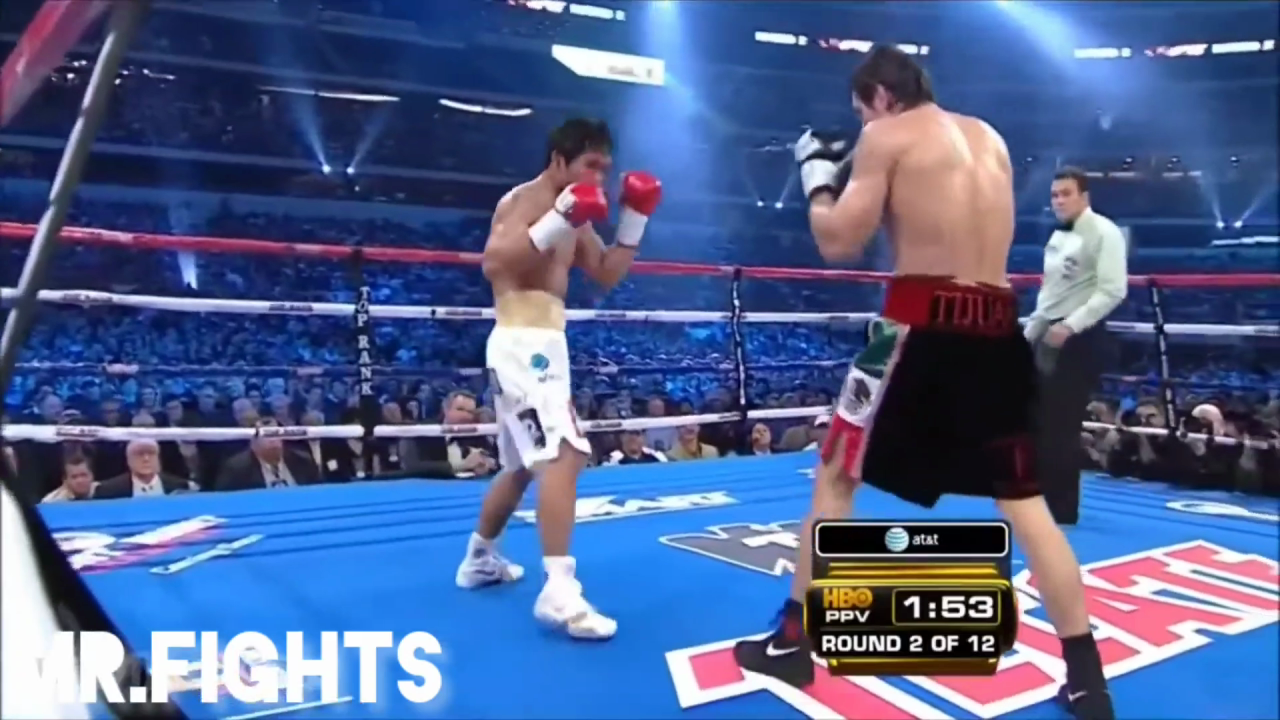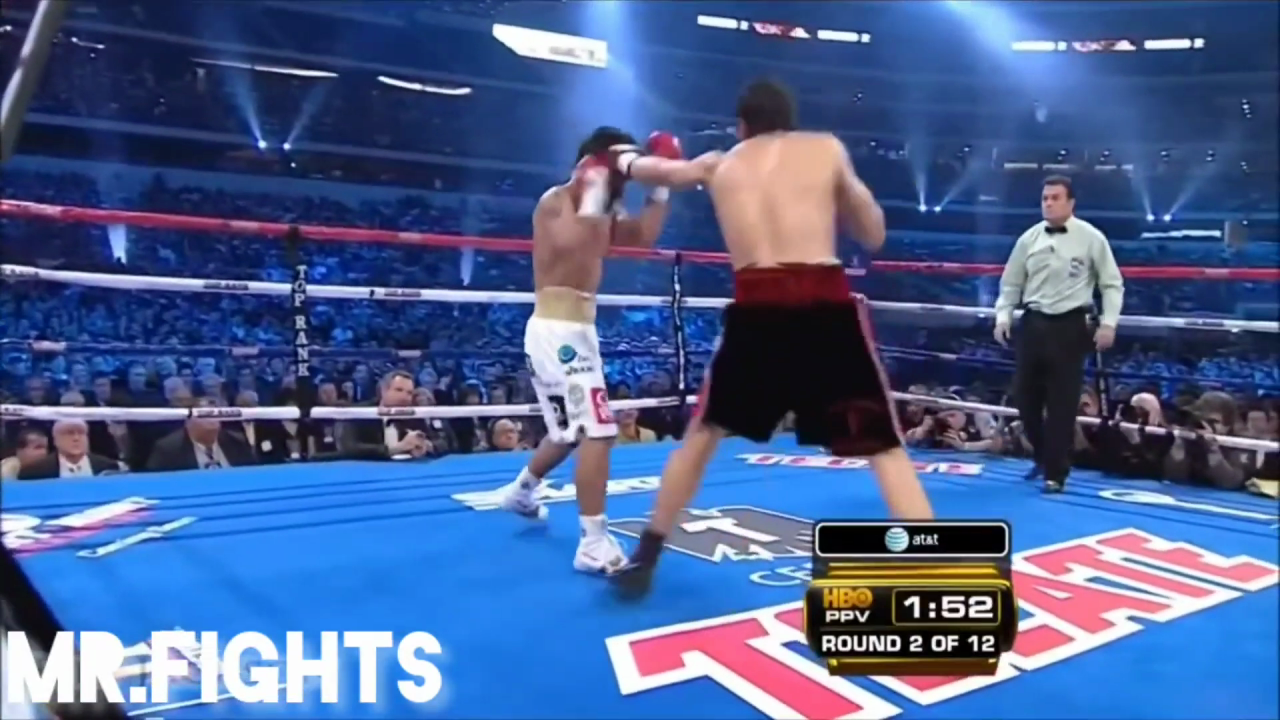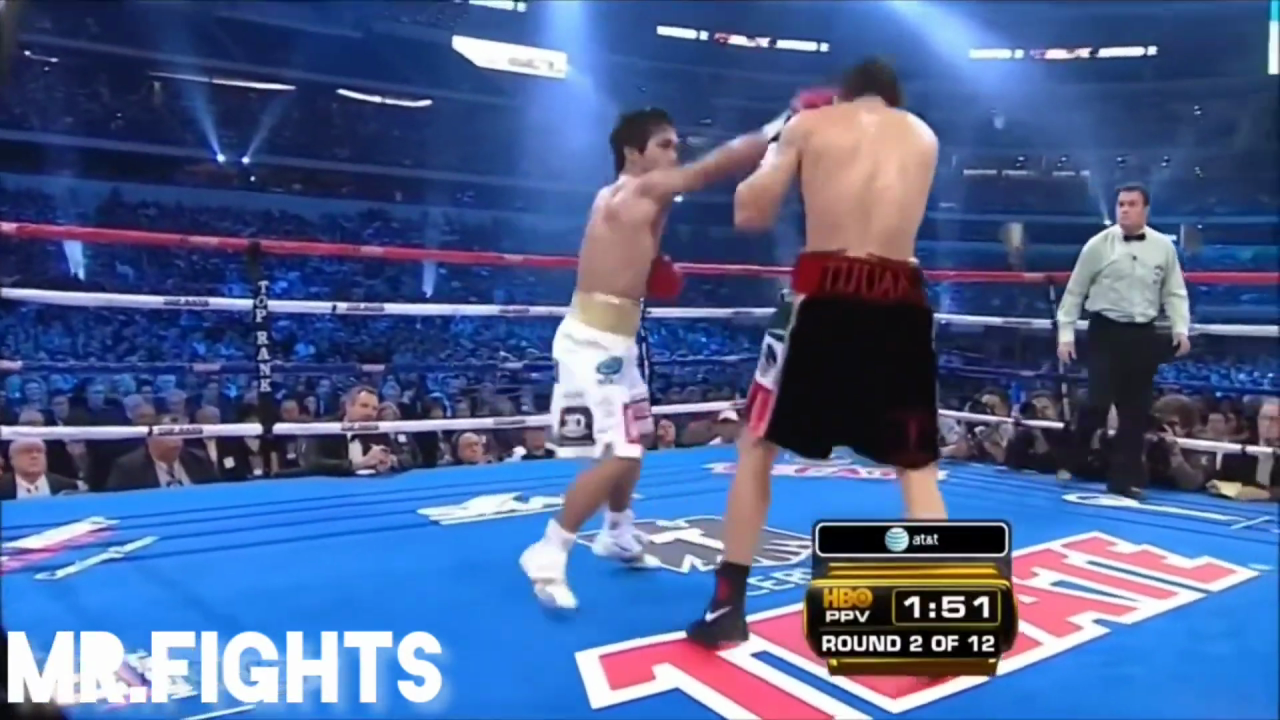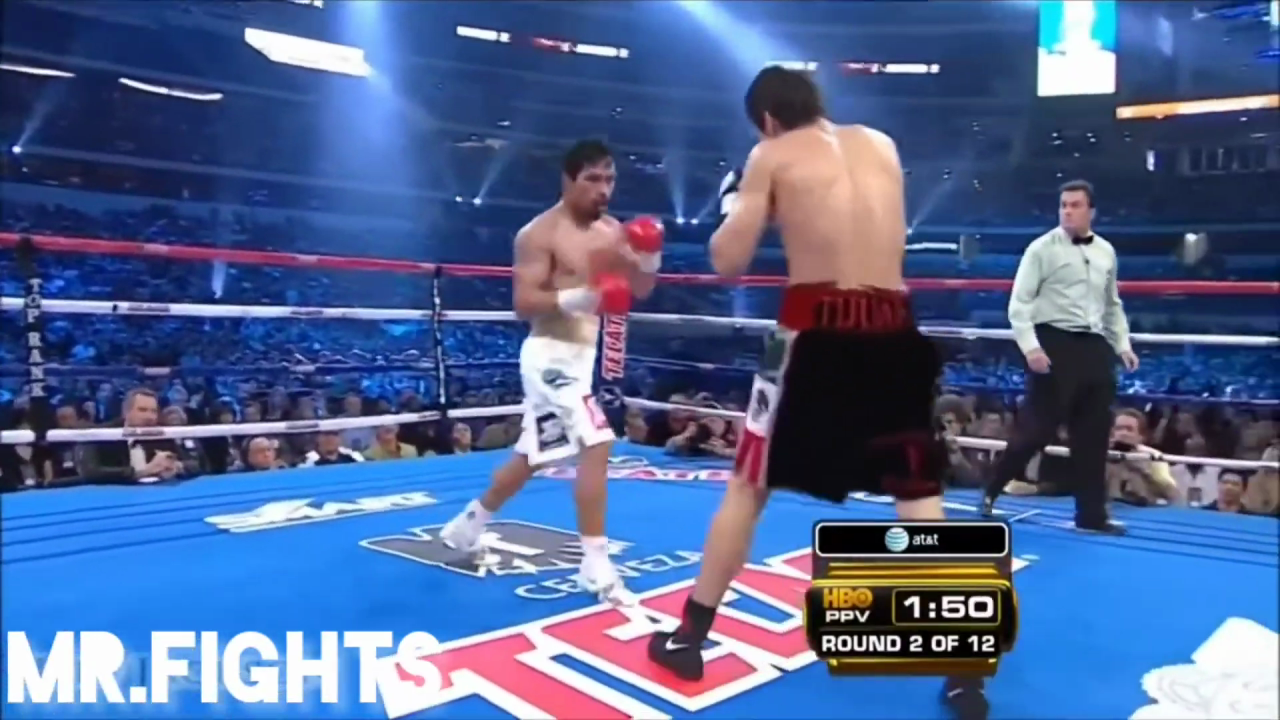
dt=1s
person 1, frame 1
left shoulder: (889, 135)
right shoulder: (987, 136)
left elbow: (839, 243)
left wrist: (818, 173)
left hip: (922, 322)
right hip: (996, 326)
left knee: (835, 476)
right knee: (1024, 503)
left ankle: (791, 643)
person 1, frame 2
left shoulder: (719, 165)
right shoulder: (827, 150)
left elbow: (652, 170)
right elbow: (874, 236)
left wrist: (627, 160)
left hip: (755, 307)
right hip: (827, 303)
left knee: (703, 433)
right knee: (887, 453)
left ankle: (643, 561)
person 1, frame 3
left shoulder: (814, 124)
right shoulder: (924, 136)
left elbow: (749, 216)
left wrist: (769, 156)
left hip: (825, 295)
right hip: (900, 301)
left knee: (757, 445)
right knee: (918, 469)
left ankle: (728, 602)
person 1, frame 4
left shoulder: (772, 157)
right shoulder: (881, 146)
left elbow: (728, 263)
left wrist: (733, 203)
left hip: (818, 329)
right hip: (893, 330)
left knee: (748, 487)
right knee: (921, 498)
left ankle: (690, 637)
person 2, frame 1
left shoulder: (572, 214)
right shoulder: (524, 200)
left elbow: (608, 274)
right elbow: (495, 263)
left wrist: (635, 217)
right wrist: (558, 221)
left hip: (540, 343)
right hip: (523, 342)
left knee: (522, 465)
right knee: (564, 453)
left ankle: (479, 560)
right ankle: (560, 590)
person 2, frame 2
left shoulder: (600, 208)
right shoulder: (556, 201)
left elbow: (645, 236)
right elbow: (572, 248)
left wrist: (661, 180)
right wrist: (597, 191)
left hip: (574, 330)
right hip: (558, 331)
left knee: (572, 430)
right knee: (596, 431)
left ankle: (522, 490)
right ankle: (595, 545)
person 2, frame 3
left shoulder: (627, 200)
right shoulder: (639, 191)
right elbow: (716, 165)
left wrist: (652, 274)
right wrist: (776, 131)
left hip: (614, 344)
right hip: (593, 344)
left knee: (635, 442)
right knee: (615, 458)
left ankle: (619, 534)
right ankle: (549, 553)
person 2, frame 4
left shoulder: (610, 231)
right shoulder: (540, 232)
left elbow: (642, 288)
right elbow: (526, 302)
left wrist: (649, 254)
right wrist: (579, 299)
left hip: (579, 356)
right hip: (553, 356)
left knee: (534, 457)
right knee: (596, 449)
left ankle: (468, 523)
right ankle: (597, 568)
person 3, frame 1
left shoulder: (1103, 233)
right shoulder: (1057, 237)
left elbow: (1112, 290)
left wrist: (1071, 325)
right wrist: (1029, 333)
left hip: (1078, 338)
right hip: (1052, 336)
left knee: (1061, 421)
right knee: (1035, 416)
left ankle: (1061, 507)
right ankle: (1047, 492)
person 3, frame 2
left shoulder: (1091, 238)
right shoulder: (1029, 238)
left elbow: (1112, 284)
right elbow: (1011, 283)
left wrist: (1108, 323)
right wrist: (1003, 316)
left hip: (1069, 327)
right hip: (1033, 323)
left knee: (1062, 403)
right knee: (1025, 397)
left ankle: (1055, 472)
right ankle: (1044, 457)
person 3, frame 3
left shoulder: (1164, 246)
right shoulder: (1099, 245)
left elbow: (1175, 293)
right elbow: (1074, 292)
left wrist: (1180, 329)
right wrist: (1066, 335)
left hip: (1143, 334)
right hip: (1105, 331)
left knee: (1136, 410)
right knee: (1097, 402)
left ankle: (1124, 477)
person 3, frame 4
left shoulder: (1106, 252)
right shoulder: (1042, 249)
left elbow: (1112, 304)
right elbow: (1020, 302)
left wrist: (1123, 345)
right wrist: (1030, 347)
left hip: (1093, 347)
right hip: (1054, 345)
left knee: (1094, 433)
right knee: (1038, 427)
left ankle: (1092, 514)
right ankle: (993, 489)
